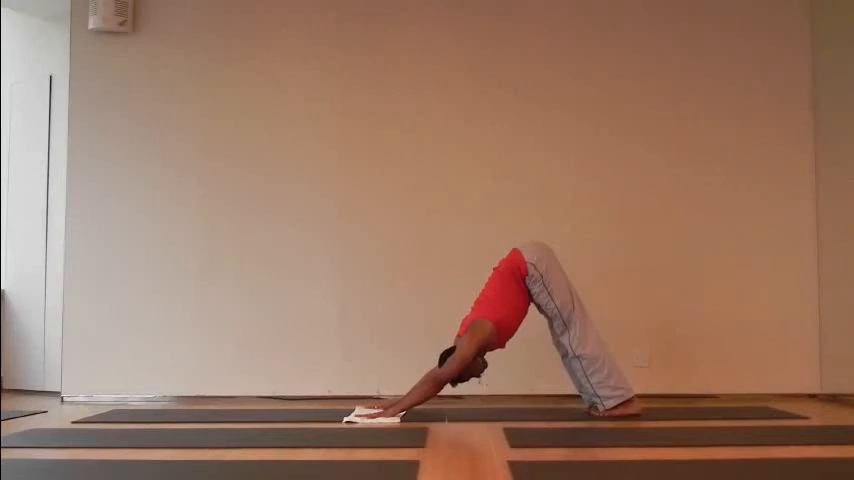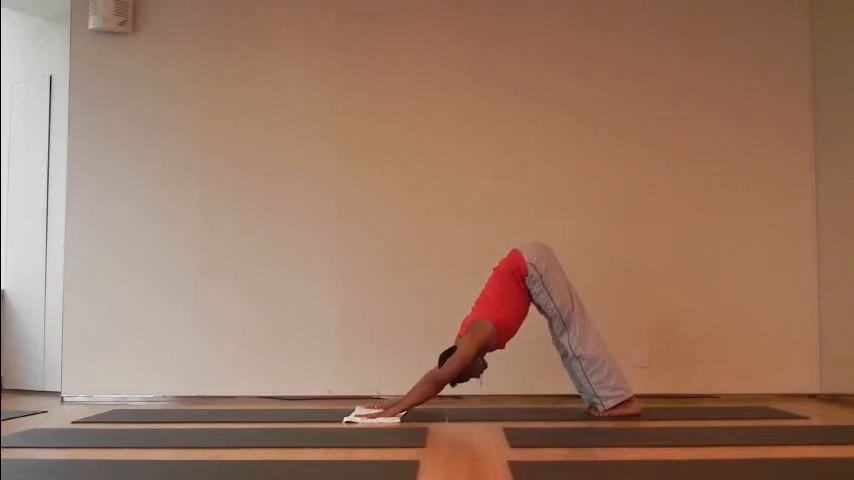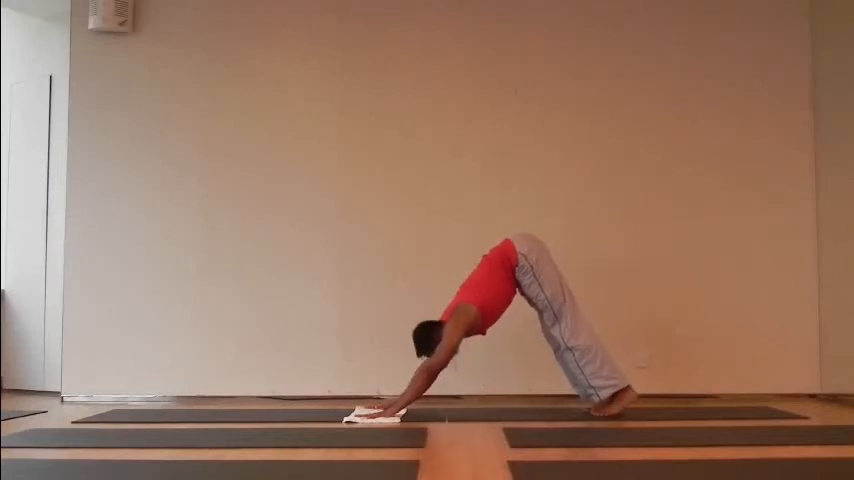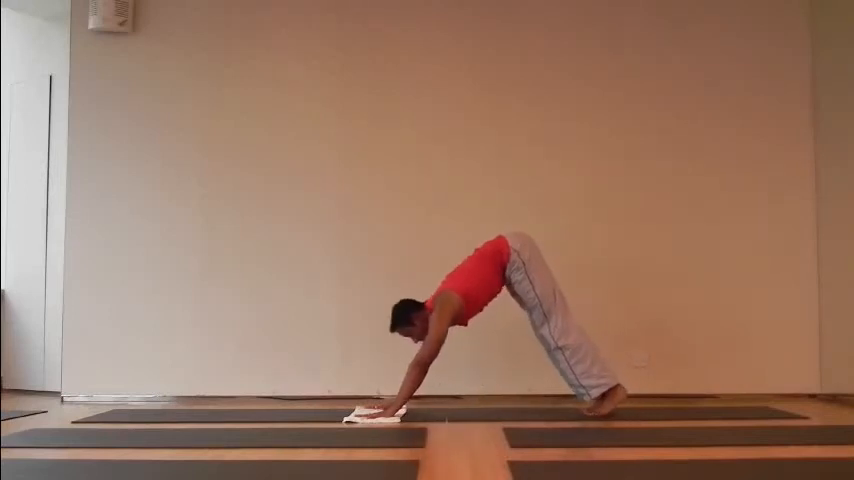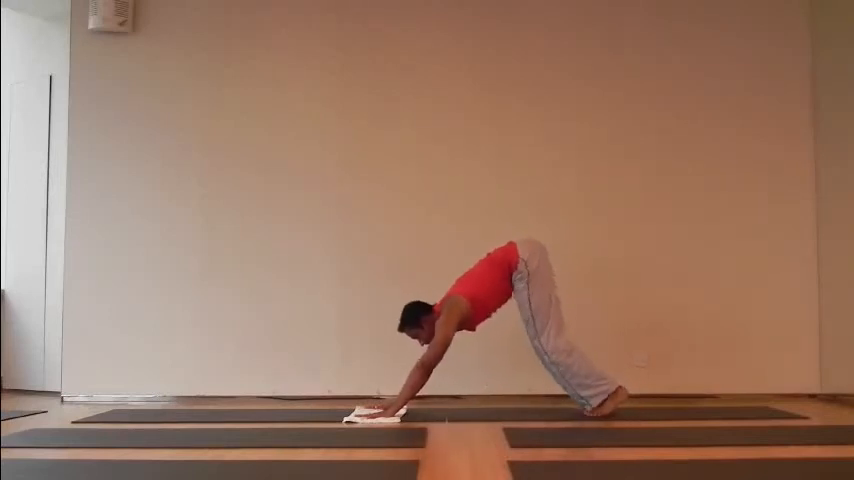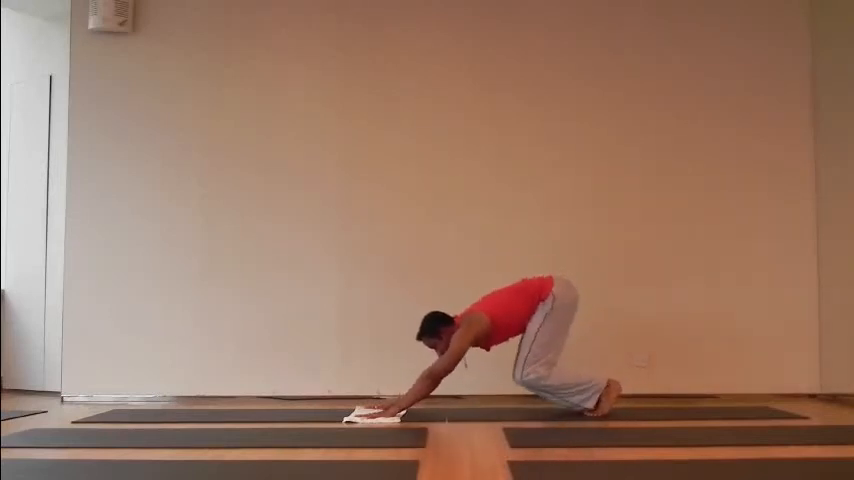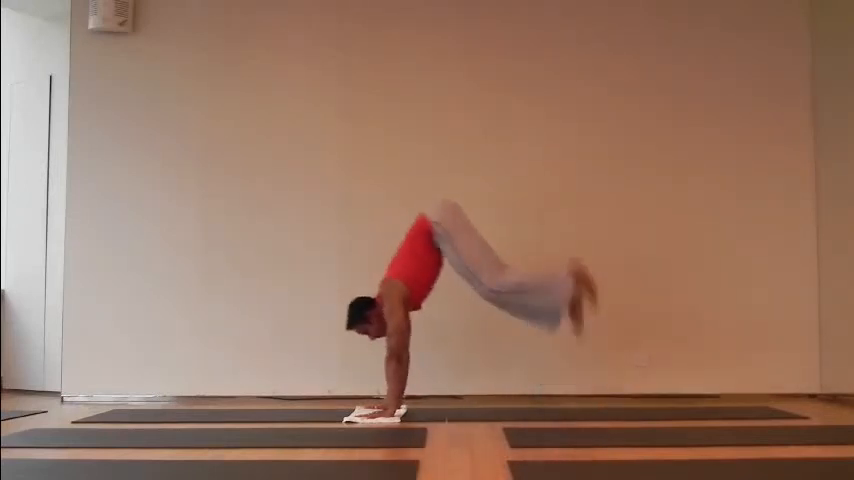
dt=0.5s
person 1, frame 1
left shoulder: (472, 342)
right shoulder: (469, 341)
left elbow: (436, 380)
right elbow: (436, 377)
left wrist: (396, 408)
right wrist: (399, 402)
left hip: (531, 265)
right hip: (527, 266)
left knee: (575, 336)
right knee: (568, 338)
left ankle: (620, 399)
right ankle: (607, 398)
person 1, frame 2
left shoulder: (473, 341)
right shoulder: (470, 341)
left elbow: (437, 380)
right elbow: (436, 377)
left wrist: (396, 408)
right wrist: (399, 401)
left hip: (531, 266)
right hip: (528, 267)
left knee: (574, 336)
right knee: (568, 338)
left ankle: (619, 399)
right ankle: (606, 399)
person 1, frame 3
left shoulder: (456, 325)
right shoulder: (452, 324)
left elbow: (430, 370)
right elbow: (429, 369)
left wrist: (397, 406)
right wrist: (399, 400)
left hip: (521, 256)
right hip: (517, 258)
left knee: (567, 328)
right knee: (558, 330)
left ankle: (616, 390)
right ankle: (605, 392)
person 1, frame 4
left shoulder: (441, 311)
right shoulder: (436, 312)
left elbow: (421, 363)
right elbow: (421, 363)
left wrist: (396, 405)
right wrist: (397, 400)
left hip: (513, 253)
right hip: (509, 259)
left knee: (555, 327)
right knee: (548, 329)
left ankle: (607, 388)
right ankle: (600, 389)
person 1, frame 5
left shoulder: (449, 316)
right shoulder: (446, 317)
left elbow: (425, 366)
right elbow: (426, 365)
left wrist: (397, 405)
right wrist: (398, 400)
left hip: (523, 259)
right hip: (519, 260)
left knee: (547, 342)
right knee: (546, 341)
left ankle: (607, 392)
right ankle: (599, 394)
person 1, frame 6
left shoulder: (466, 330)
right shoulder: (463, 327)
left elbow: (434, 374)
right elbow: (434, 374)
left wrist: (399, 405)
right wrist: (401, 401)
left hip: (555, 296)
right hip: (550, 296)
left knee: (528, 374)
right knee: (530, 373)
left ankle: (602, 388)
right ankle: (598, 391)
person 1, frame 7
left shoulder: (390, 302)
right shoulder: (396, 303)
left elbow: (395, 356)
right elbow: (400, 356)
left wrist: (391, 405)
right wrist: (394, 400)
right hip: (440, 227)
left knee: (494, 285)
right knee: (497, 286)
left ankle: (569, 282)
right ankle: (567, 292)
